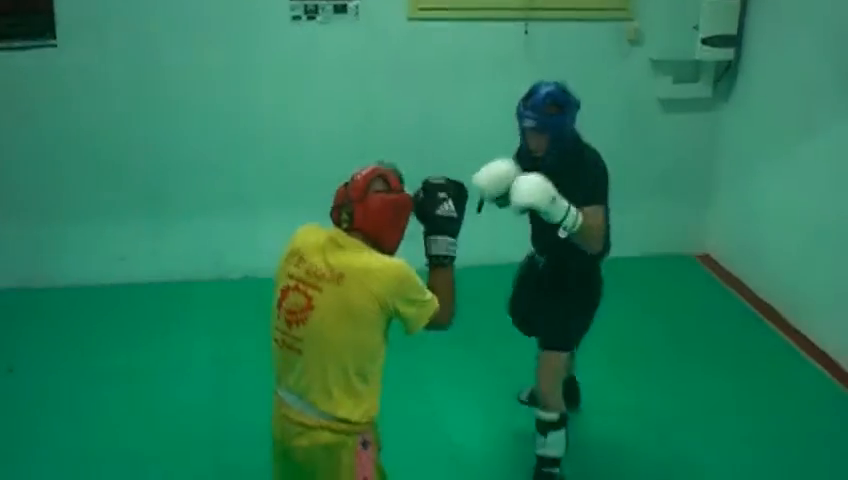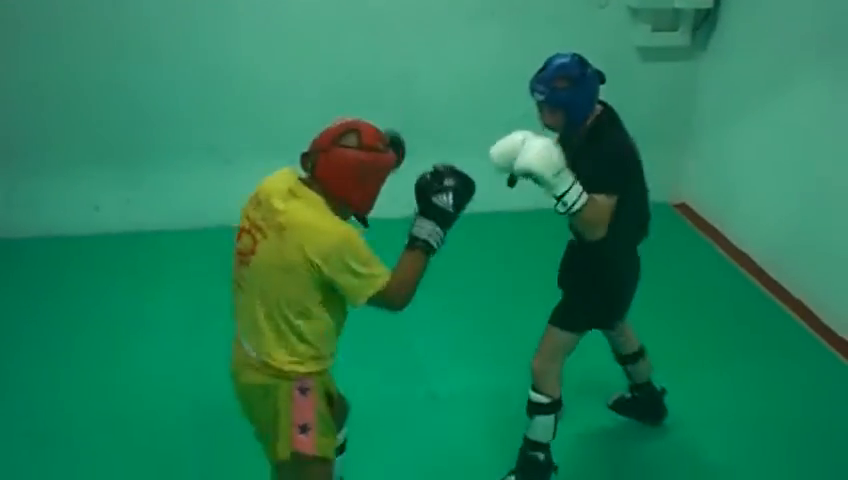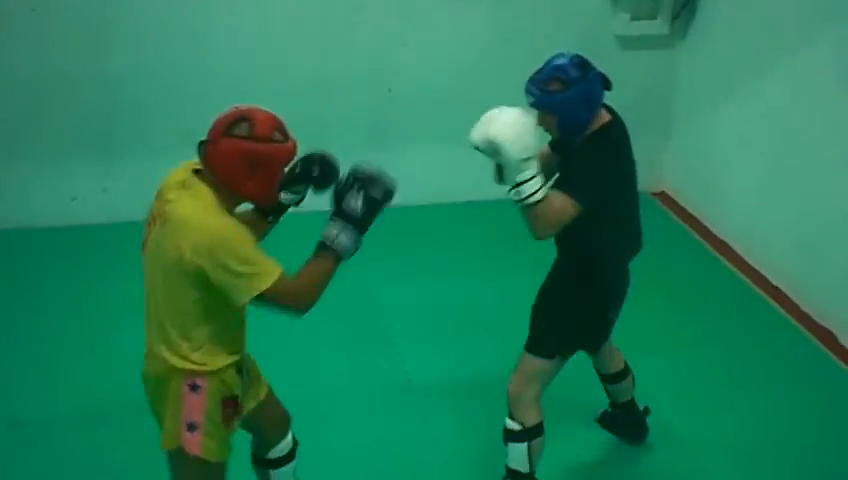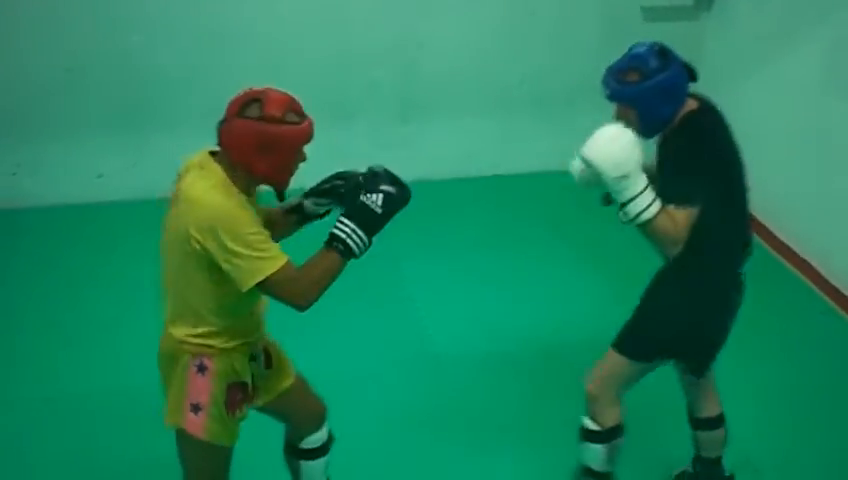
dt=0.7s
person 1, frame 1
left shoulder: (586, 164)
right shoulder: (532, 146)
left elbow: (593, 242)
right elbow: (508, 196)
left wrist: (556, 208)
right wrist: (496, 188)
left hip: (574, 278)
right hip: (544, 263)
left knee: (547, 384)
right knee: (551, 339)
right ankle: (565, 389)
person 1, frame 2
left shoulder: (608, 146)
right shoulder: (585, 122)
left elbow: (594, 228)
right elbow: (554, 164)
left wrist: (559, 179)
right wrist: (527, 161)
left hip: (604, 262)
right hip: (610, 257)
left knee: (544, 365)
right knee: (614, 327)
right ankle: (647, 400)
person 1, frame 3
left shoulder: (602, 154)
right shoulder: (585, 125)
left elbow: (543, 225)
right elbow: (551, 161)
left wrist: (520, 163)
right wrist: (512, 151)
left hip: (590, 279)
right hip: (590, 269)
left knee: (522, 388)
right knee: (597, 343)
right ankle: (628, 416)
person 1, frame 4
left shoulder: (689, 147)
right shoulder: (695, 114)
left elbow: (672, 241)
left wrist: (626, 181)
right wrist: (632, 174)
left hip: (691, 287)
right hip: (714, 281)
left knee: (602, 386)
right knee: (696, 379)
person 2, frame 1
left shoulder: (302, 241)
right shoulder: (387, 274)
right elbow: (442, 315)
left wrist: (369, 189)
right wrist: (442, 237)
left hip: (288, 418)
right hip: (336, 435)
person 2, frame 2
left shoulder: (278, 185)
right shoulder: (330, 236)
right elbow: (395, 295)
left wrist: (378, 160)
right wrist: (432, 222)
left hip: (262, 359)
right hip: (284, 379)
left knee: (333, 414)
person 2, frame 3
left shoulder: (187, 177)
right shoulder: (211, 231)
left elbow: (238, 240)
right elbow: (296, 297)
left wrist: (287, 195)
right wrist: (345, 226)
left hip: (220, 360)
right hip: (192, 377)
left knee: (276, 426)
person 2, frame 4
left shoulder: (208, 165)
right shoulder: (216, 207)
left elbow: (261, 229)
right elbow: (299, 293)
left wrist: (314, 204)
right wrist: (357, 223)
left hip: (245, 339)
right hip: (205, 359)
left knee: (309, 417)
